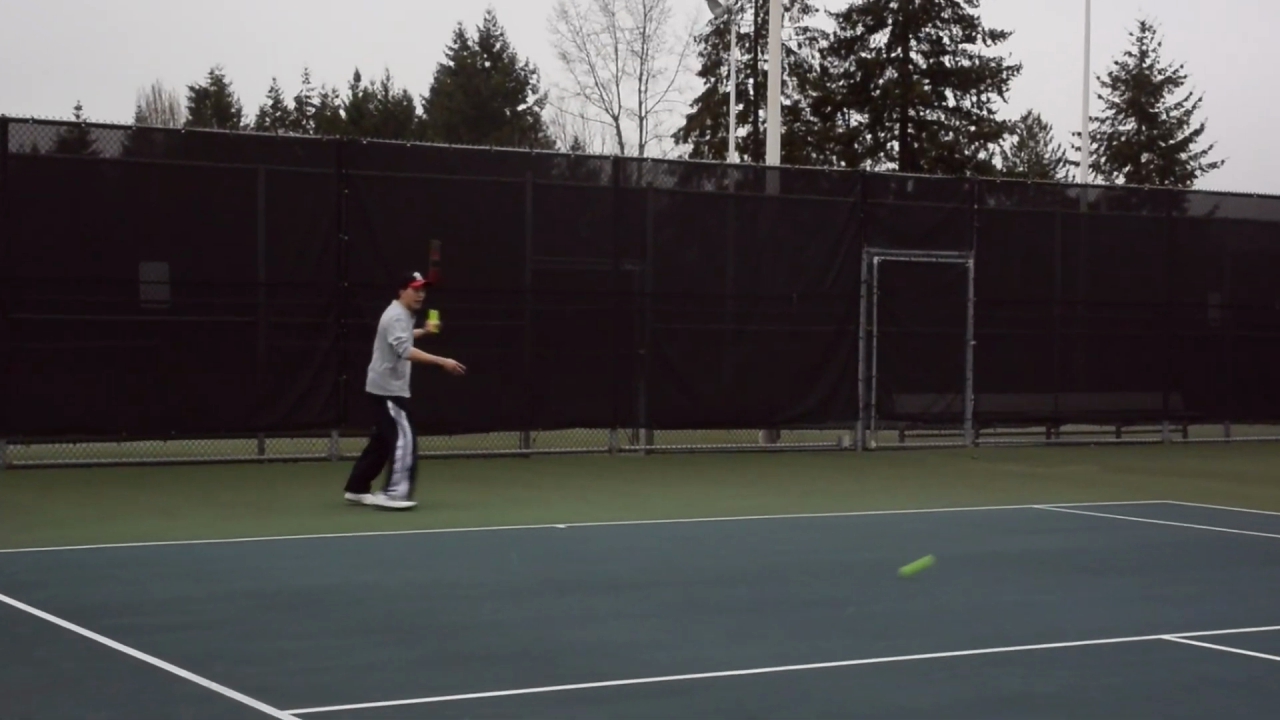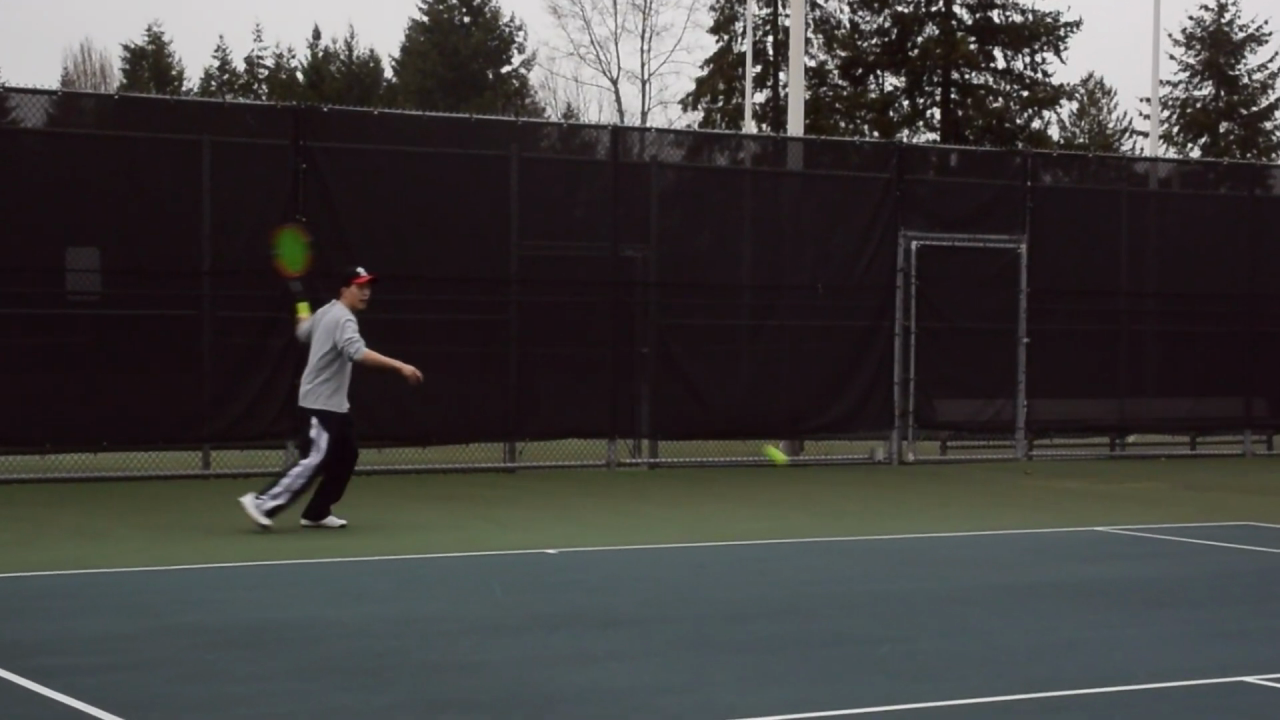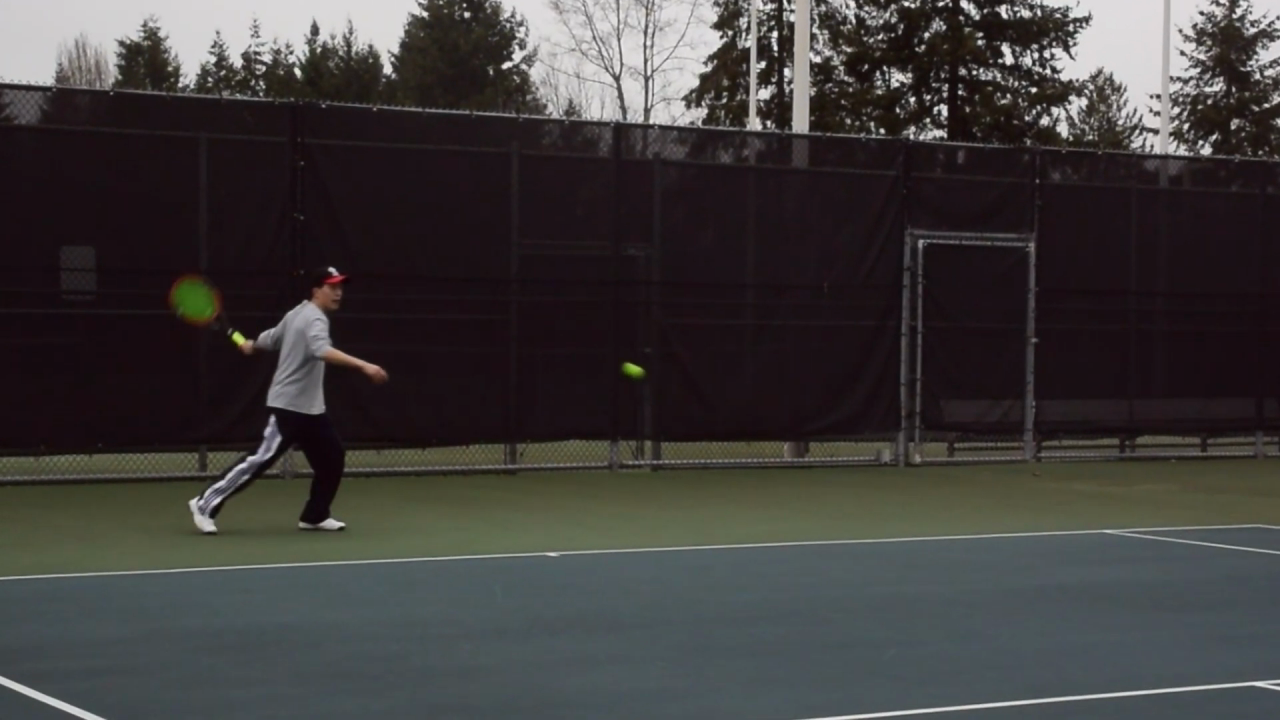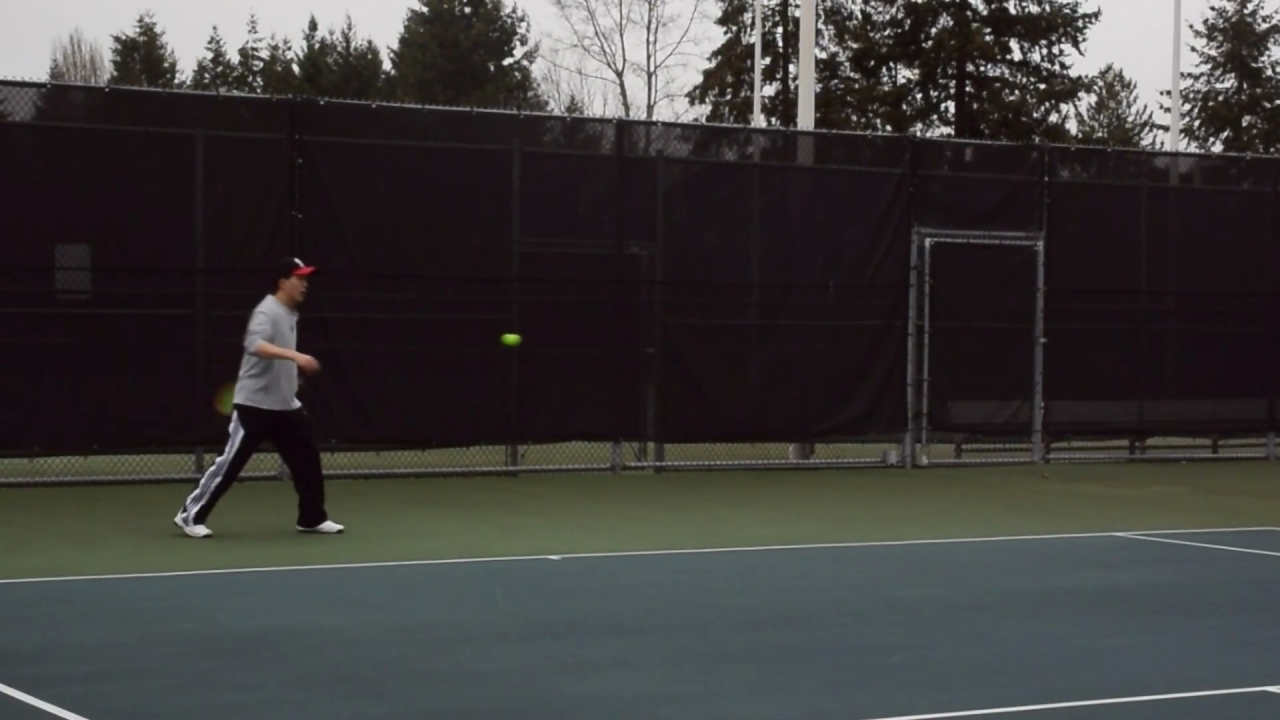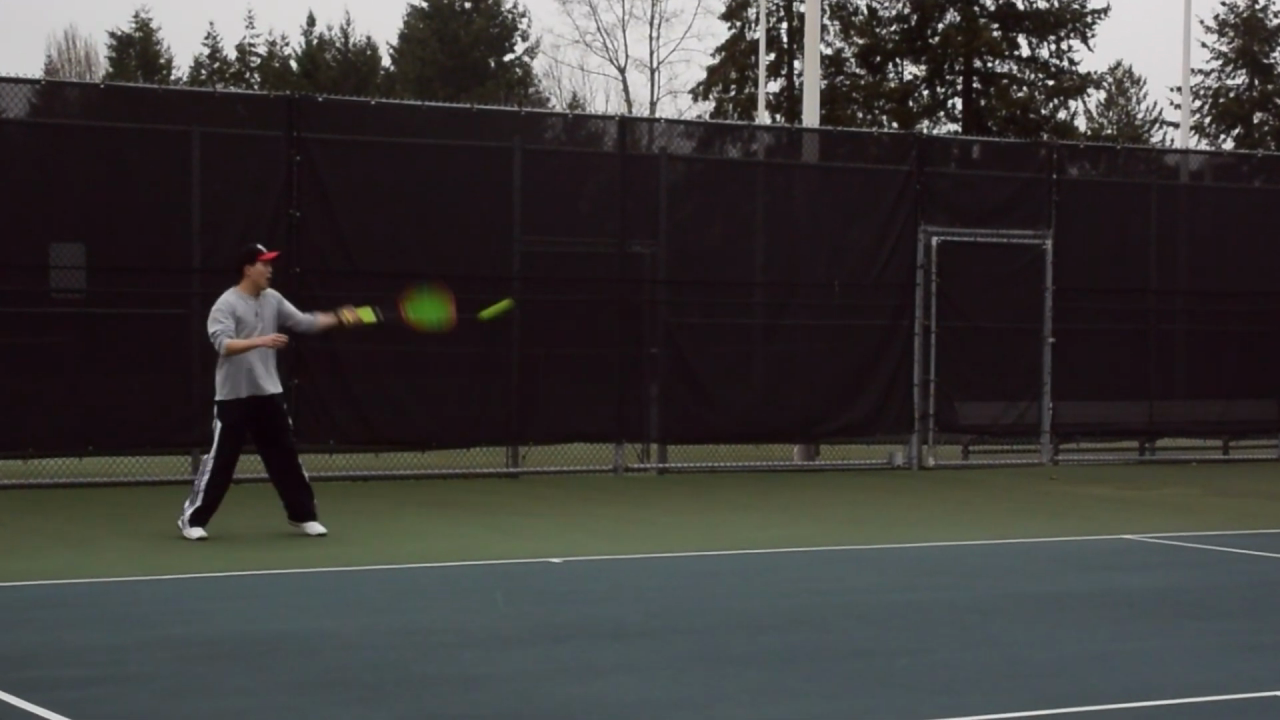
dt=0.3s
person 1, frame 1
left shoulder: (398, 314)
right shoulder: (398, 317)
right elbow: (405, 351)
left wrist: (423, 331)
right wrist: (442, 362)
left hip: (387, 389)
right hip: (388, 390)
left knee: (383, 440)
right knee: (405, 439)
person 1, frame 2
left shoulder: (327, 312)
right shoulder: (343, 319)
left elbow: (303, 332)
right elbow: (357, 352)
left wrist: (303, 320)
right wrist: (399, 366)
left hip: (334, 403)
right hip: (321, 403)
left knee: (346, 456)
right knee: (314, 459)
left ankle: (317, 513)
right ankle: (261, 503)
person 1, frame 3
left shoulder: (299, 313)
right shoulder: (315, 319)
left elbow: (272, 338)
right elbow: (322, 351)
left wrist: (251, 345)
right wrist: (363, 365)
left hip: (311, 408)
right hip: (288, 406)
left knee: (332, 457)
right knee: (260, 459)
left ankle: (315, 516)
right ankle: (205, 505)
person 1, frame 4
left shoulder: (289, 314)
right shoulder: (267, 311)
right elbow: (255, 344)
right wrist: (294, 356)
left hip: (286, 404)
right hip: (254, 404)
left knee: (308, 458)
right knee: (230, 462)
left ankle: (312, 518)
right ankle: (191, 515)
person 1, frame 5
left shoulder: (273, 300)
right shoulder: (226, 304)
left elbow: (303, 322)
right elbow: (223, 344)
left wrist: (336, 318)
right wrist: (260, 341)
left hip: (269, 393)
right hip: (233, 395)
left knee: (285, 454)
right knee: (221, 458)
left ankle: (303, 515)
right ankle: (193, 519)
